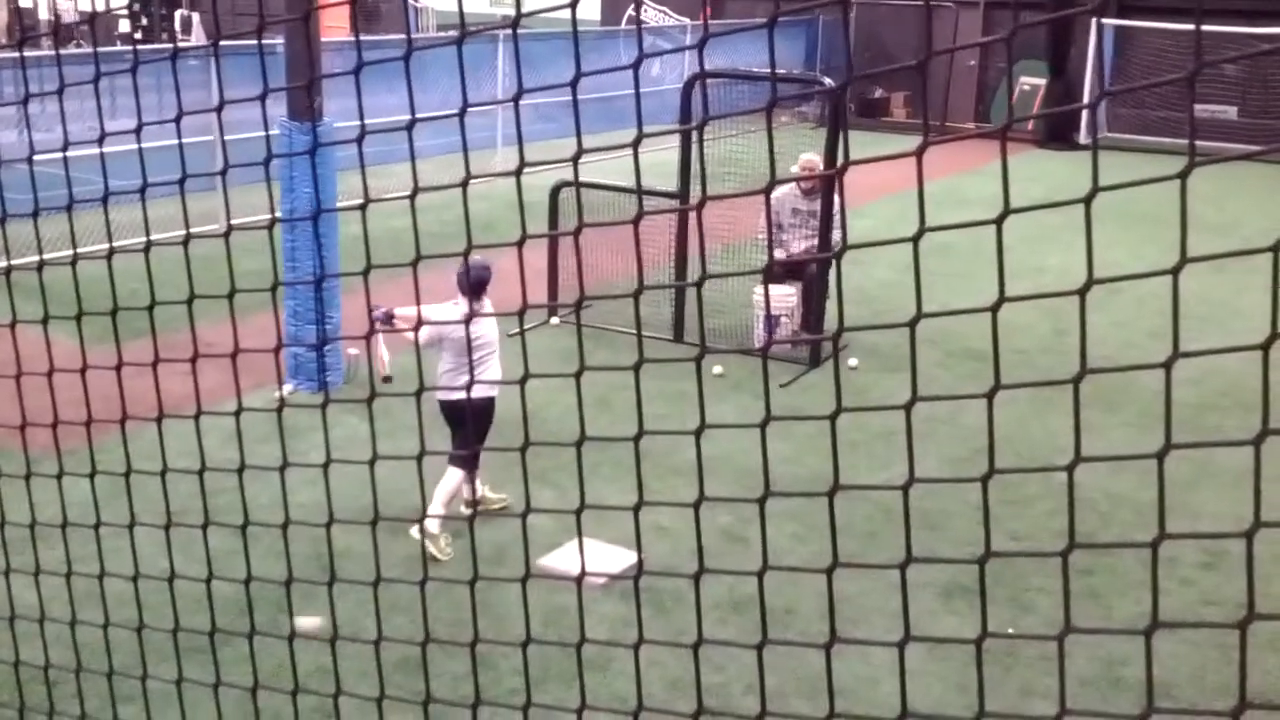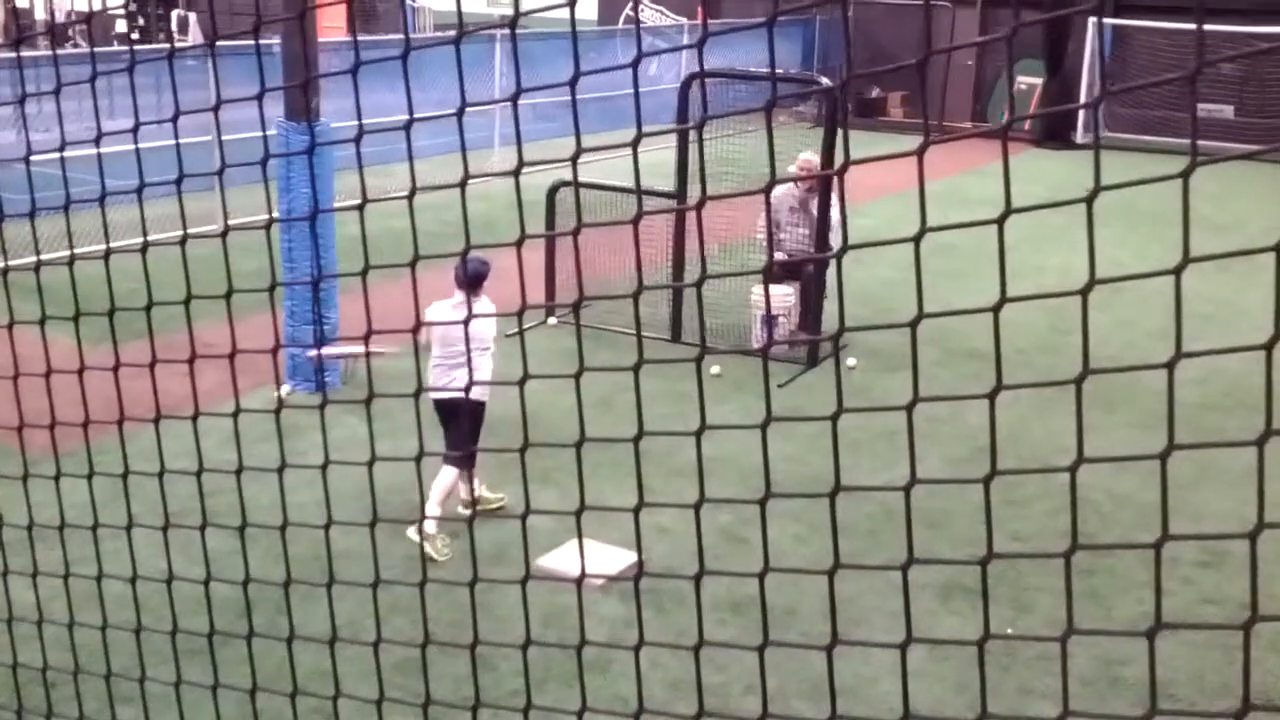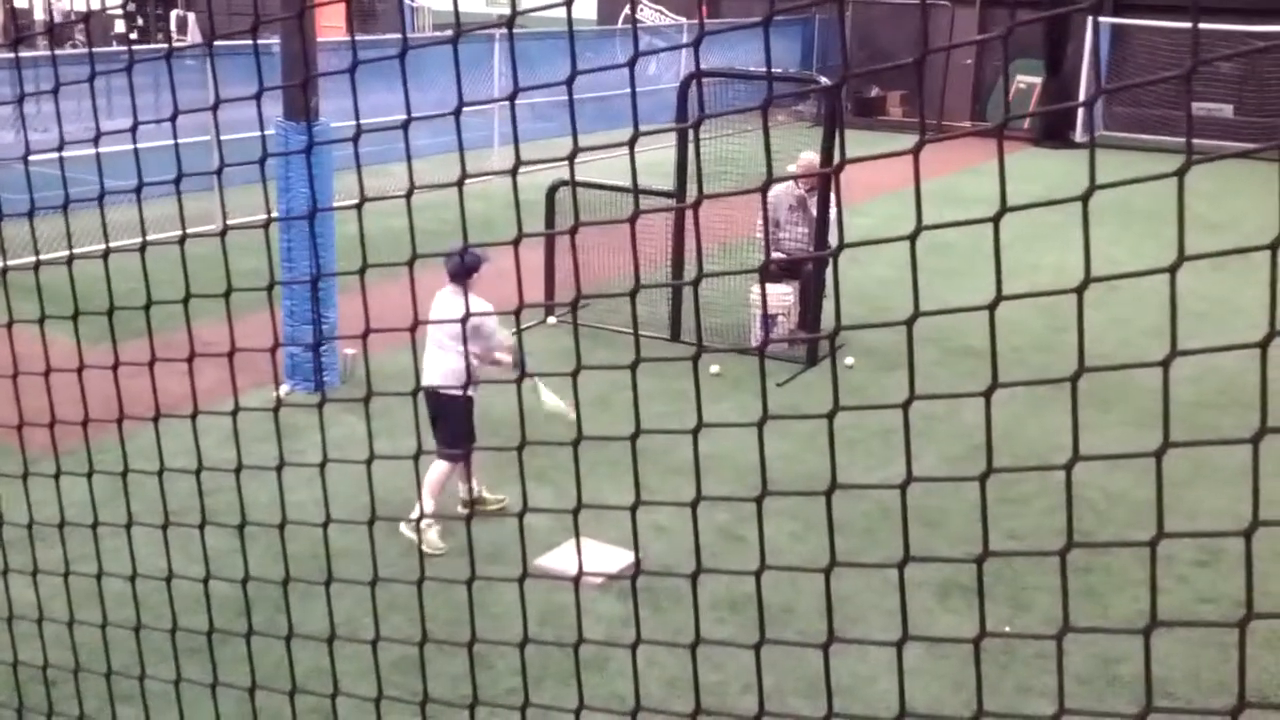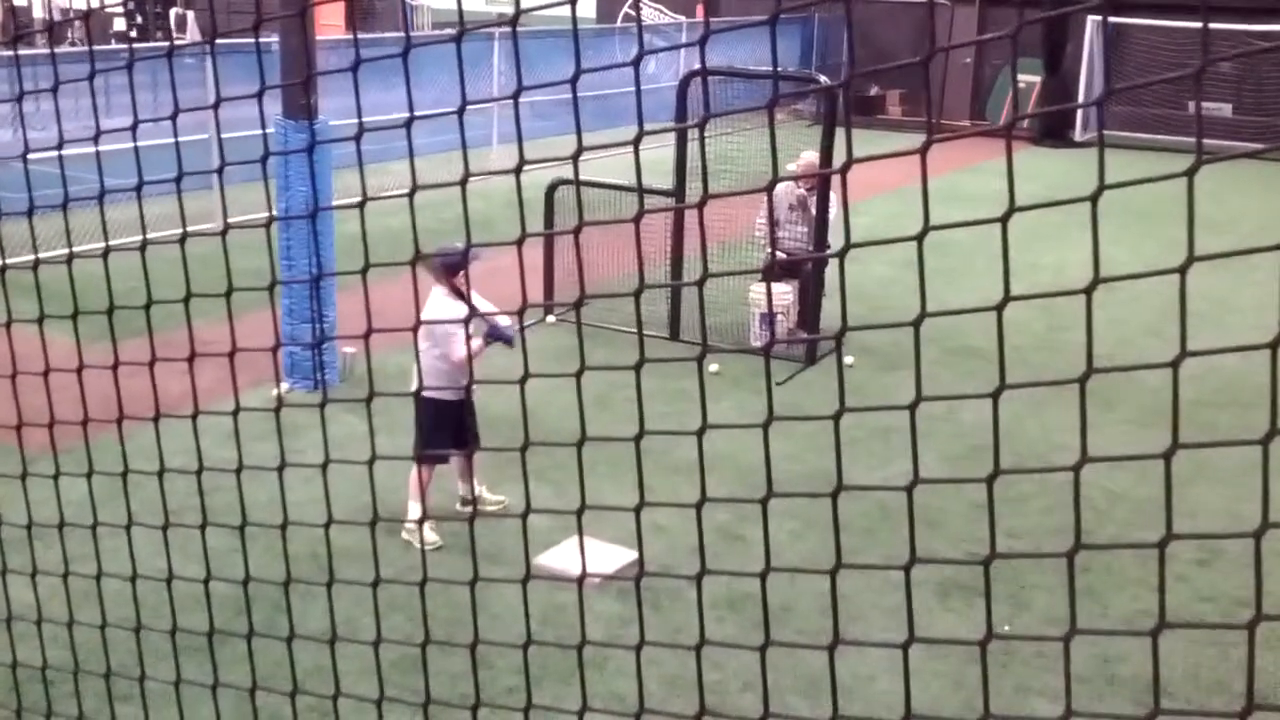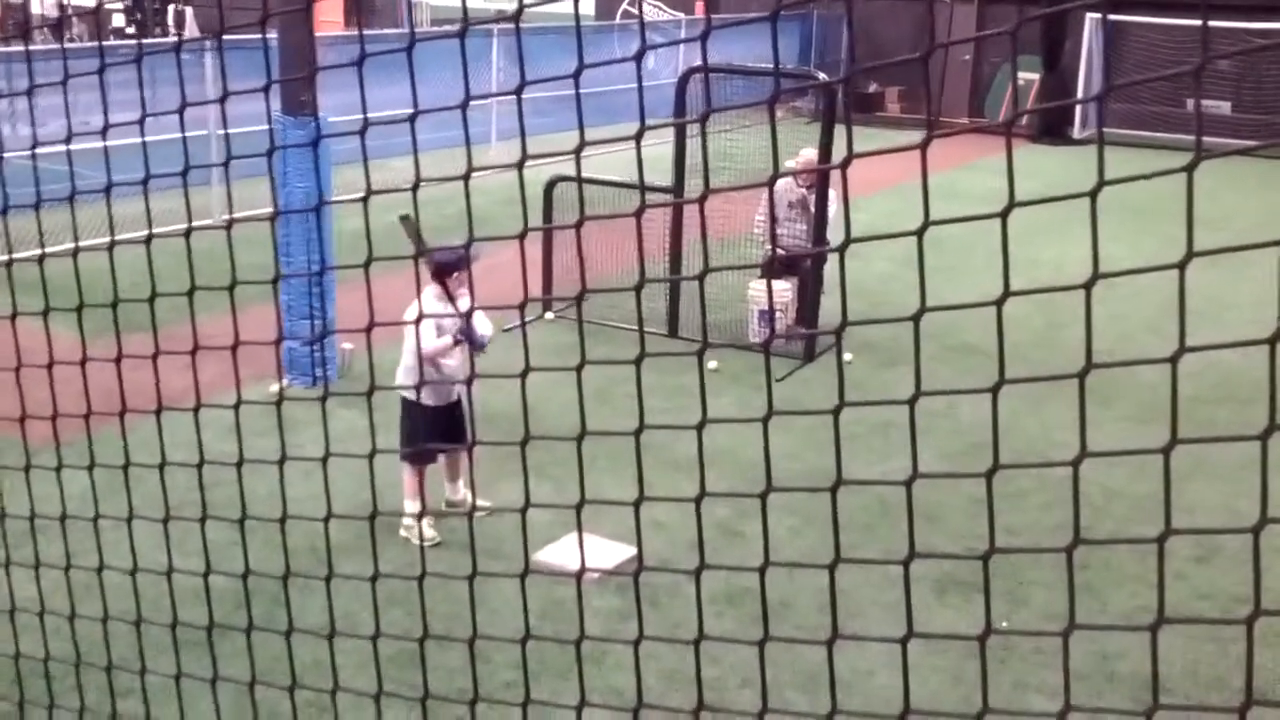
dt=0.3s
person 1, frame 1
left shoulder: (445, 319)
right shoulder: (486, 308)
left elbow: (420, 338)
right elbow: (435, 312)
left wrist: (391, 316)
right wrist: (393, 313)
left hip: (448, 394)
right hip: (480, 396)
left knee: (467, 448)
right knee: (462, 459)
left ankle: (474, 494)
right ankle: (431, 522)
person 1, frame 2
left shoulder: (436, 310)
right shoulder: (488, 309)
left elbow: (425, 339)
left hip: (440, 391)
right hip: (471, 393)
left knee: (463, 446)
right knee: (457, 457)
left ankle: (471, 494)
right ankle: (428, 522)
person 1, frame 3
left shoulder: (442, 298)
right shoulder: (476, 309)
right elbow: (488, 356)
left wrist: (505, 349)
right wrist: (512, 361)
left hip: (439, 382)
right hip: (451, 387)
left knee: (462, 443)
right knee: (450, 451)
left ankle: (469, 493)
right ankle: (422, 517)
person 1, frame 4
left shoulder: (460, 298)
right shoulder: (441, 311)
right elbow: (458, 357)
left wrist: (501, 328)
right wrist: (486, 337)
left hip: (458, 388)
right hip: (434, 392)
left knee: (466, 444)
right knee: (428, 456)
left ankle: (469, 494)
right ankle: (414, 519)
person 1, frame 5
left shoulder: (461, 297)
right shoulder: (421, 310)
left elbow: (484, 324)
right elbow: (423, 352)
left wrist: (479, 335)
right wrist: (457, 337)
left hip: (450, 389)
right hip: (420, 394)
left knee: (454, 446)
right knee: (417, 457)
left ankle: (456, 495)
right ankle: (412, 517)
person 2, frame 1
left shoulder: (831, 200)
right shoulder: (781, 194)
left elbow: (837, 238)
right elbow: (767, 227)
left wrist: (810, 245)
right wrist: (775, 250)
left hip: (815, 257)
right hip: (786, 254)
left knee: (814, 274)
right knee: (772, 271)
left ankle: (810, 328)
person 2, frame 2
left shoulder: (827, 199)
right shoulder: (779, 194)
left elbow: (828, 233)
right elbow: (765, 226)
left wrist: (807, 209)
right wrist: (773, 251)
left hip: (813, 256)
right hip: (783, 254)
left knee: (812, 274)
right knee: (771, 272)
left ankle: (808, 329)
person 2, frame 3
left shoulder: (827, 198)
right shoulder: (778, 192)
right elbow: (765, 225)
left wrist: (805, 207)
right wrist: (771, 250)
left hip: (811, 255)
right hip: (781, 253)
left knee: (811, 272)
right knee: (769, 271)
left ankle: (806, 327)
person 2, frame 4
left shoulder: (827, 197)
right shoulder: (779, 191)
right elbow: (764, 224)
left wrist: (805, 208)
right wrist: (771, 249)
left hip: (810, 254)
right hip: (781, 252)
left knee: (811, 272)
right knee: (769, 269)
person 2, frame 5
left shoulder: (827, 194)
right shoulder: (777, 188)
right elbow: (763, 220)
left wrist: (806, 207)
right wrist: (769, 246)
left hip: (809, 252)
right hip: (780, 249)
left knee: (810, 270)
right knee: (768, 267)
